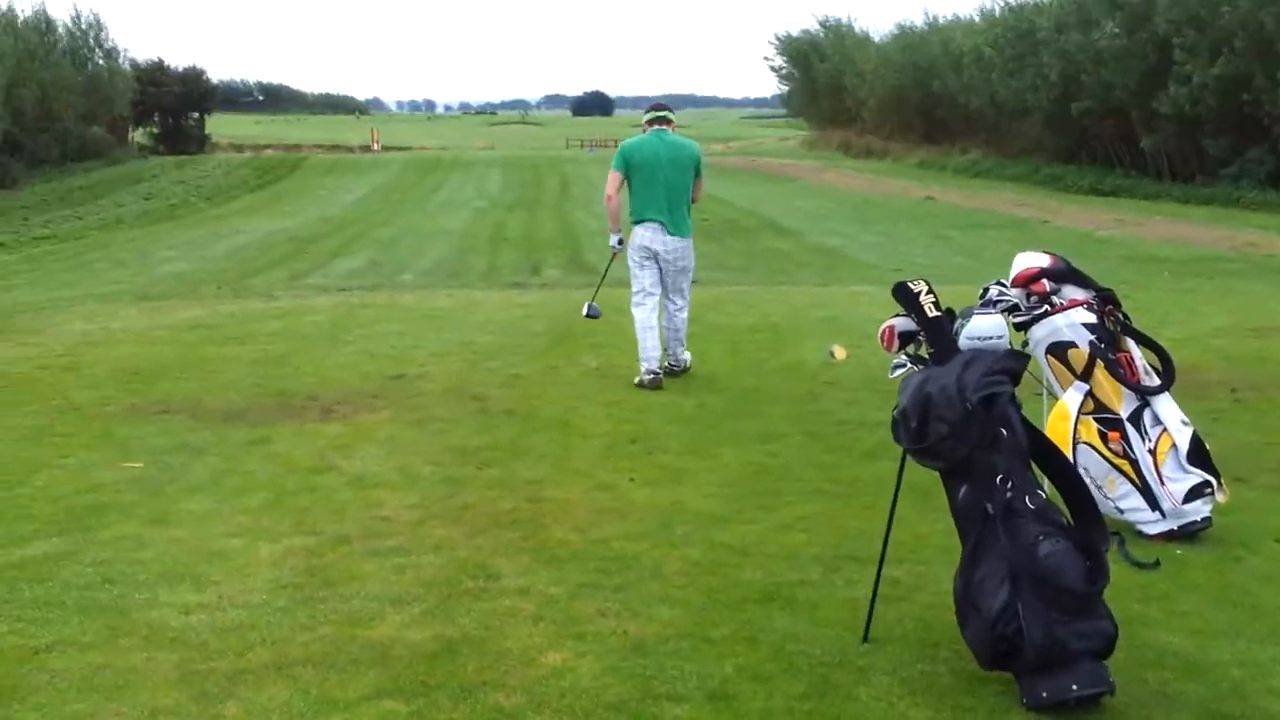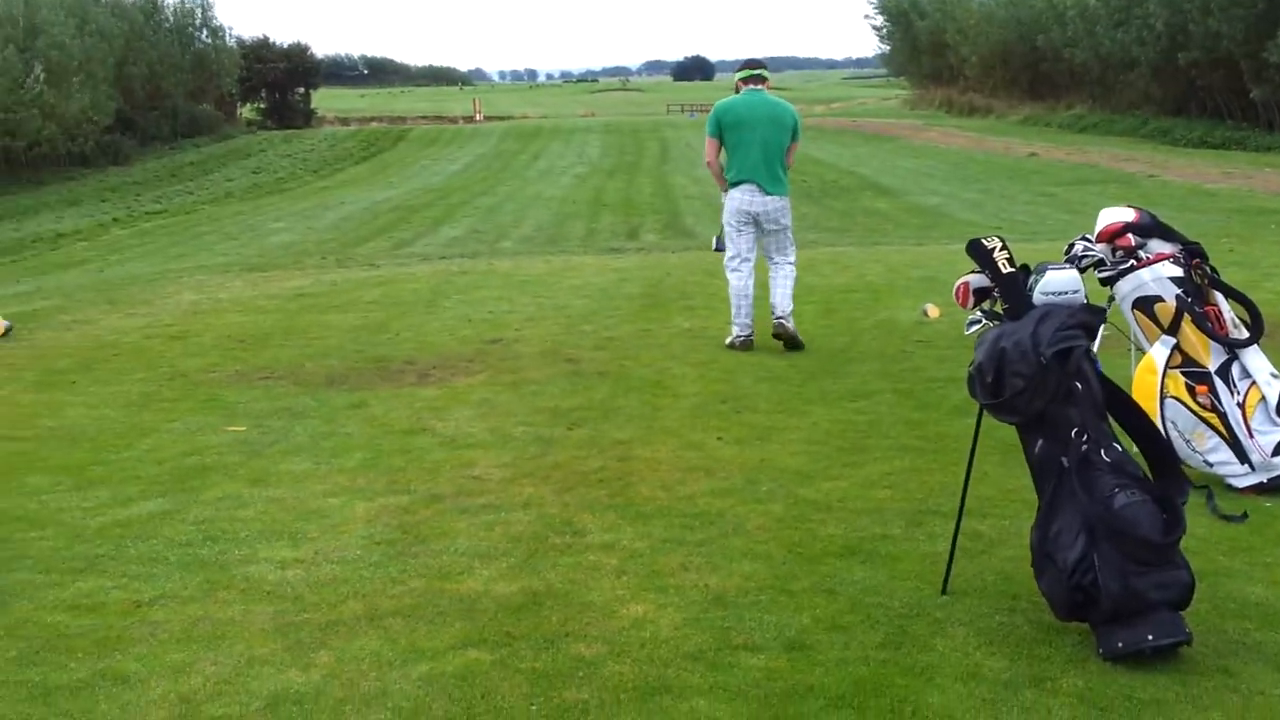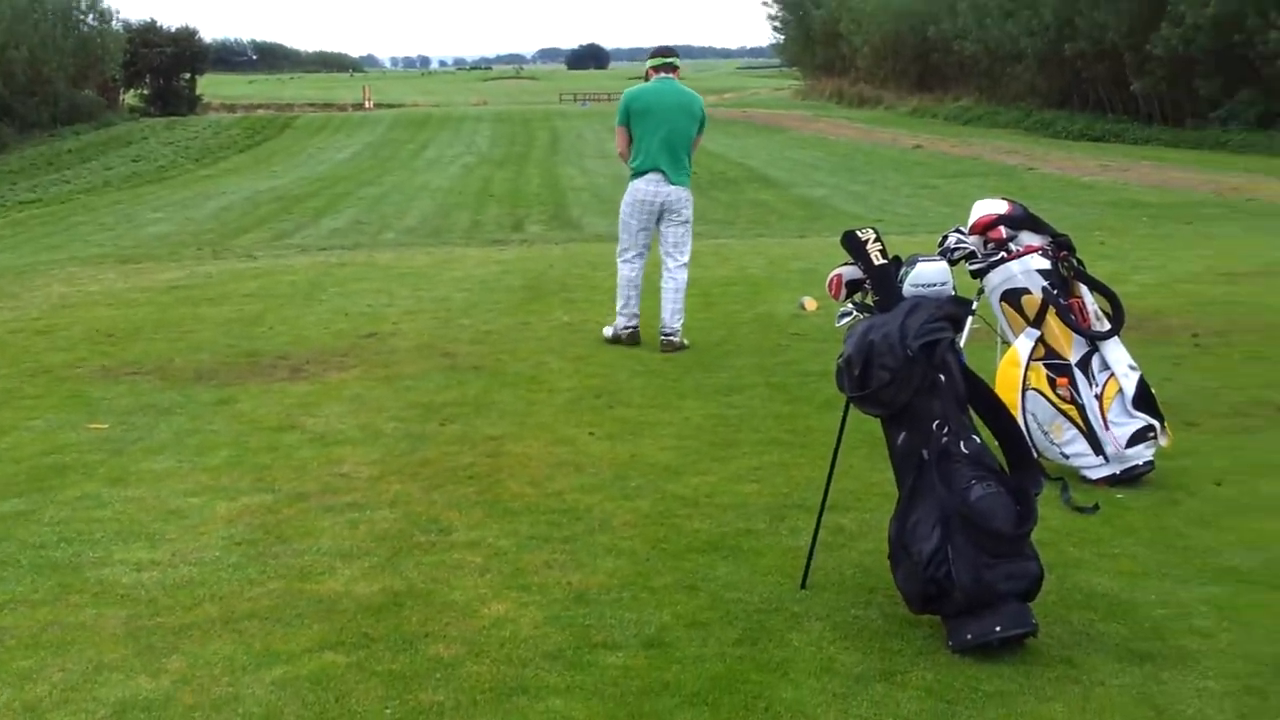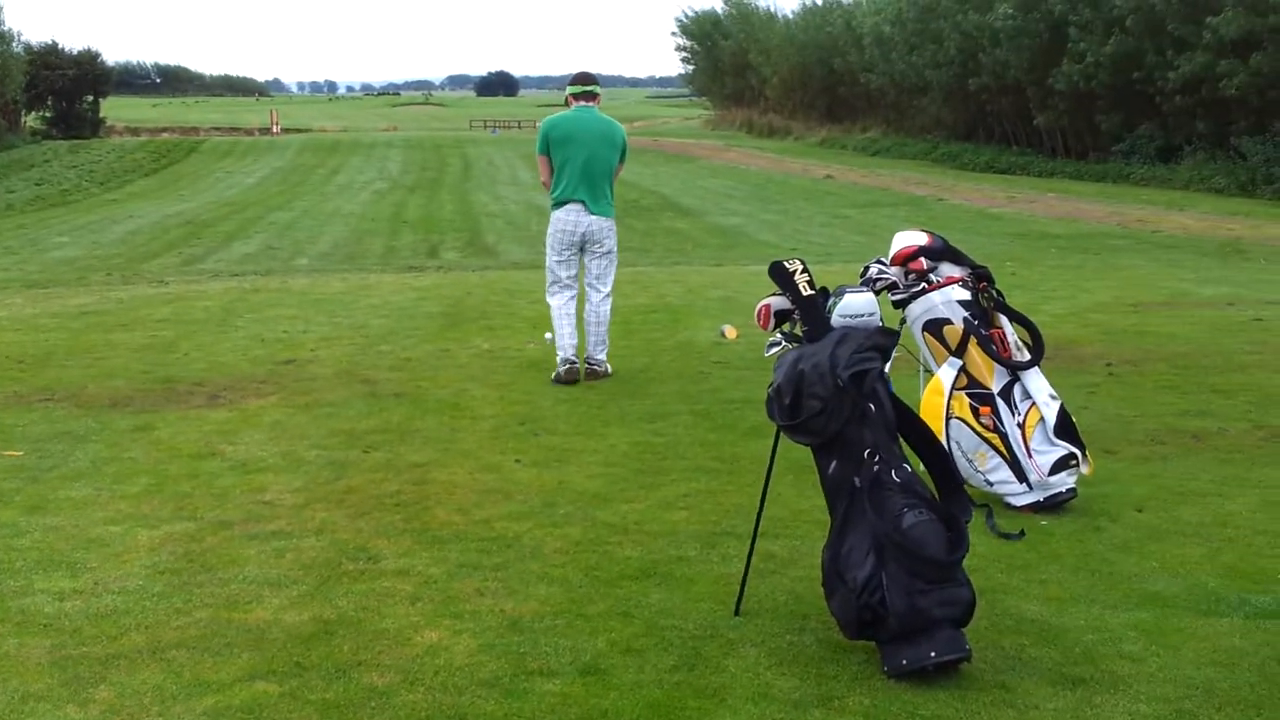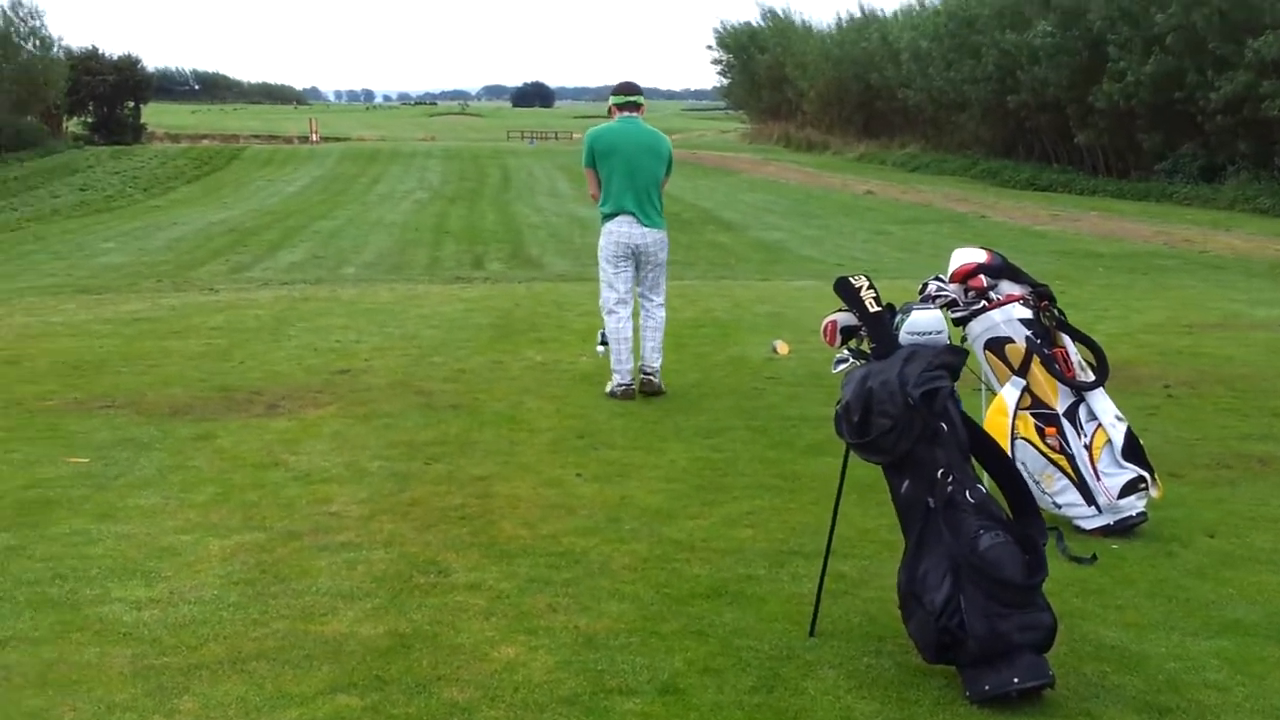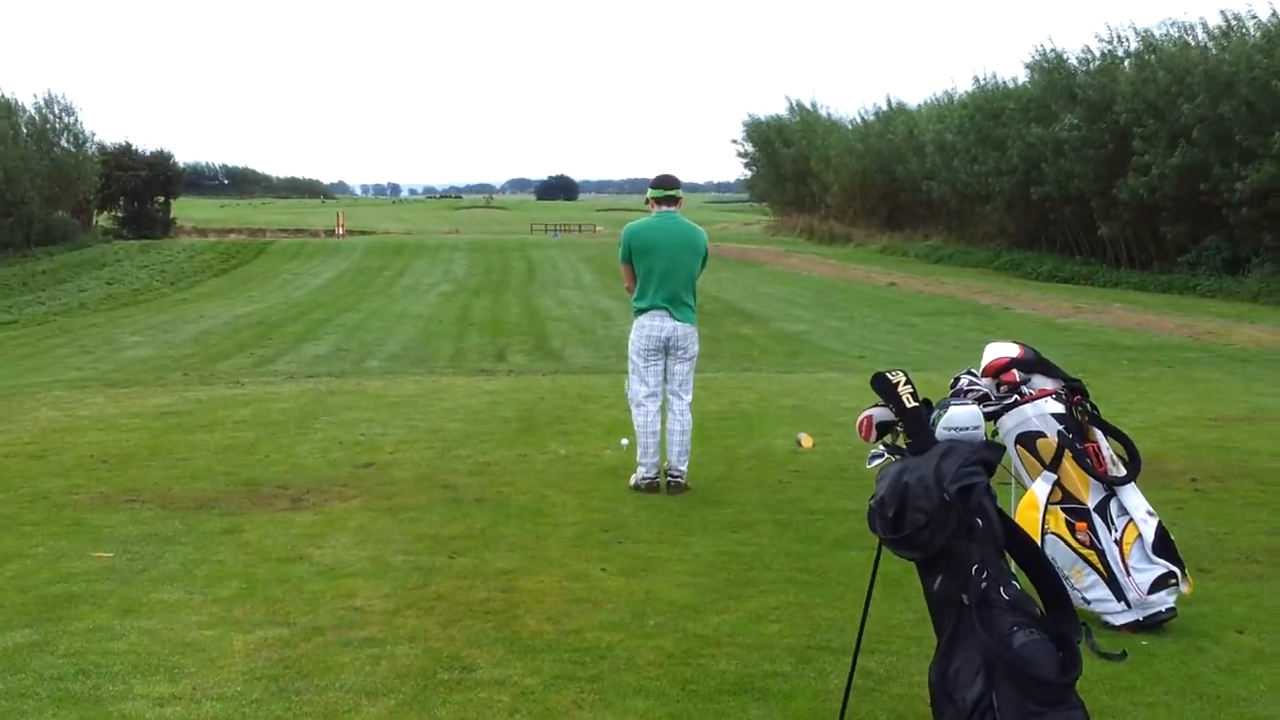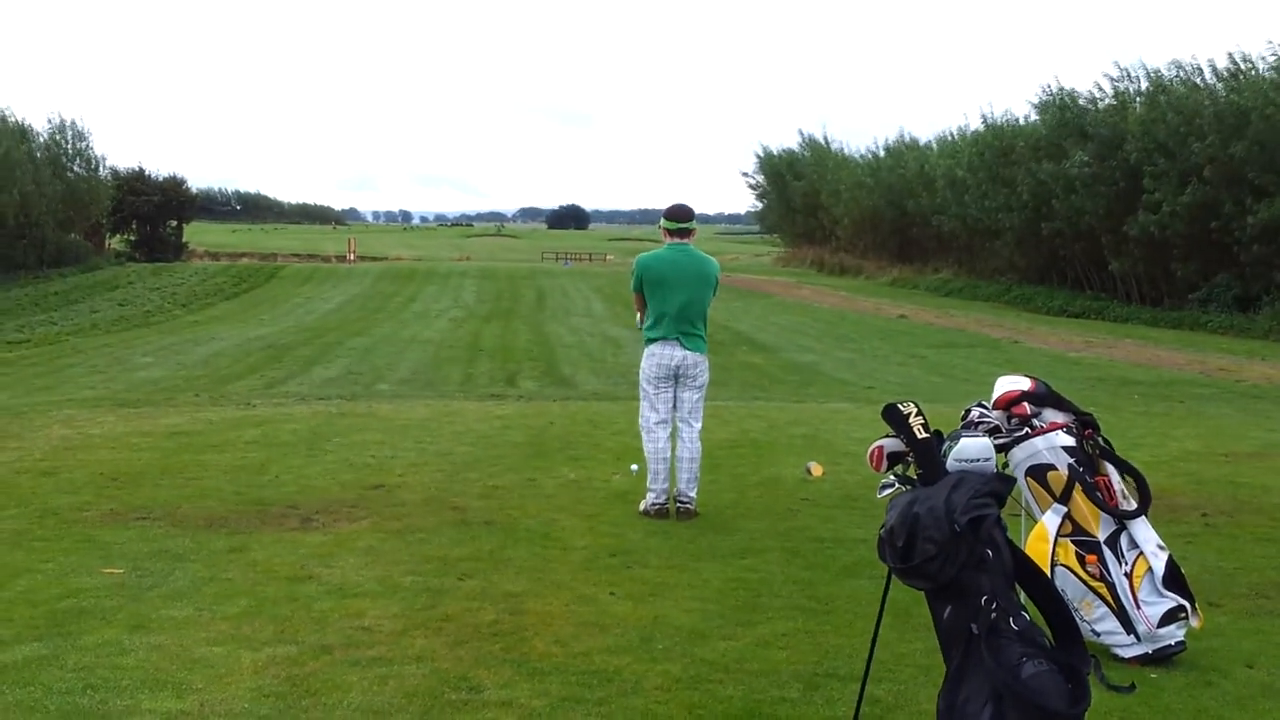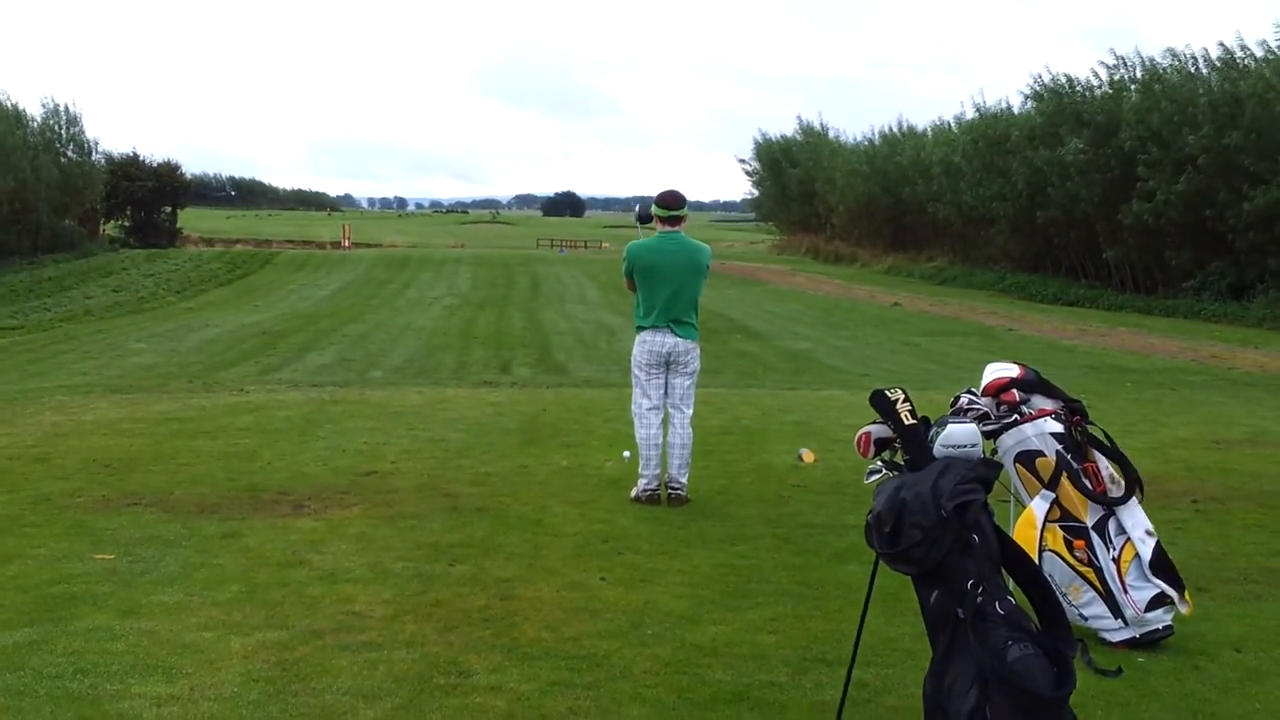
dt=0.3s
person 1, frame 1
left shoulder: (629, 148)
right shoulder: (691, 149)
left elbow: (611, 194)
left wrist: (615, 233)
left hip: (643, 235)
right hip: (679, 237)
left knee: (645, 303)
right knee: (677, 304)
left ankle: (650, 370)
right ankle: (676, 361)
person 1, frame 2
left shoulder: (723, 108)
right shoulder: (788, 111)
left elbow: (711, 160)
right elbow: (788, 162)
left hip: (739, 197)
right hip: (776, 198)
left knee: (739, 267)
right knee: (783, 262)
left ankle: (742, 334)
right ankle: (783, 318)
person 1, frame 3
left shoulder: (632, 96)
right shoulder: (696, 102)
left elbow: (622, 149)
right elbow: (691, 148)
left hip: (642, 187)
right hip: (678, 190)
left knee: (630, 258)
right knee: (675, 264)
left ankle: (627, 326)
right ankle: (671, 333)
person 1, frame 4
left shoulder: (551, 125)
right shoulder: (616, 130)
left elbow: (546, 179)
left hip: (564, 217)
right hip: (601, 220)
left knee: (561, 291)
right knee: (599, 294)
left ankle: (568, 362)
right ankle: (596, 362)
person 1, frame 5
left shoulder: (596, 137)
right shoulder: (662, 141)
left elbow: (594, 191)
right elbow: (660, 188)
left hip: (616, 230)
right hip: (653, 231)
left knee: (617, 308)
right knee: (653, 304)
left ankle: (623, 381)
right ankle: (651, 373)
person 1, frame 6
left shoulder: (633, 231)
right shoulder: (698, 235)
left elbow: (629, 284)
left hip: (647, 324)
right hip: (684, 326)
left knee: (646, 401)
right knee: (680, 402)
left ankle: (648, 474)
right ankle: (677, 474)
person 1, frame 7
left shoulder: (645, 262)
right shoulder: (711, 266)
left hip: (658, 352)
right hip: (695, 354)
left knee: (656, 428)
right knee: (690, 430)
left ankle: (657, 500)
right ankle: (686, 500)
person 1, frame 8
left shoulder: (636, 250)
right shoulder: (702, 253)
left hip: (649, 340)
right hip: (686, 342)
left knee: (648, 414)
right knee: (681, 416)
left ankle: (649, 486)
right ankle: (677, 486)
